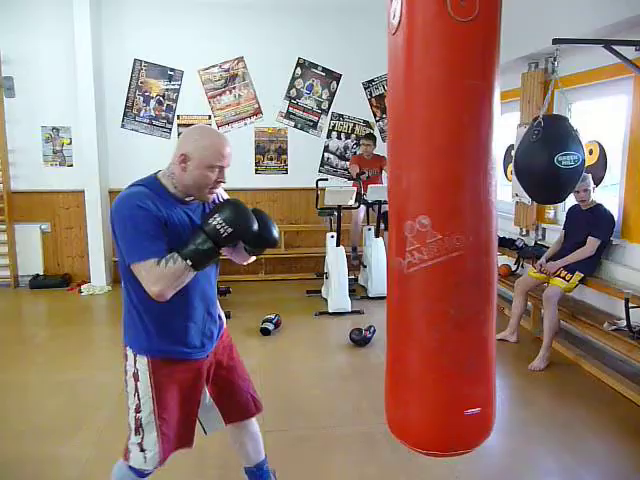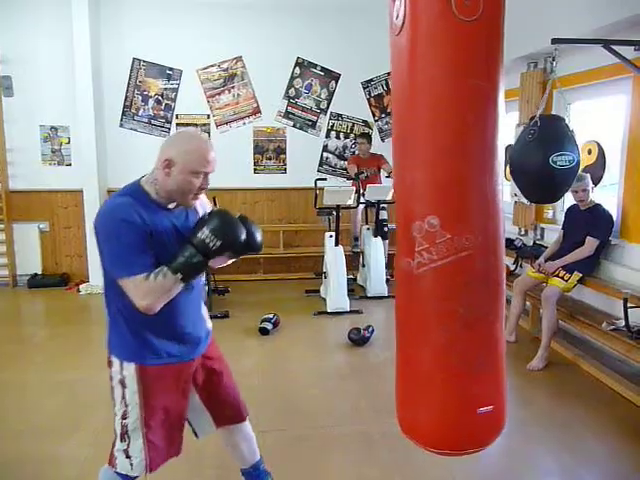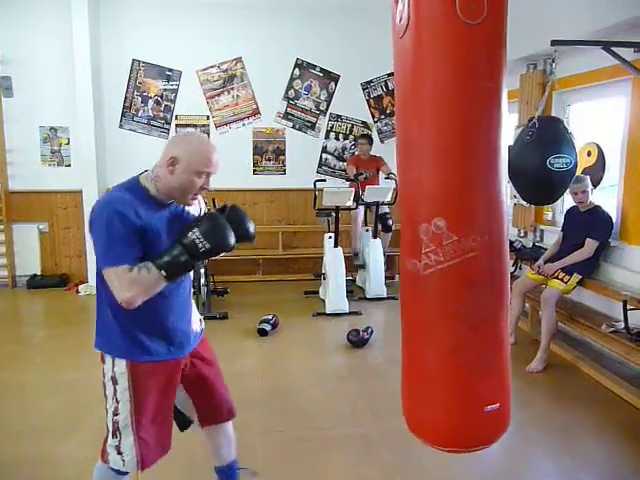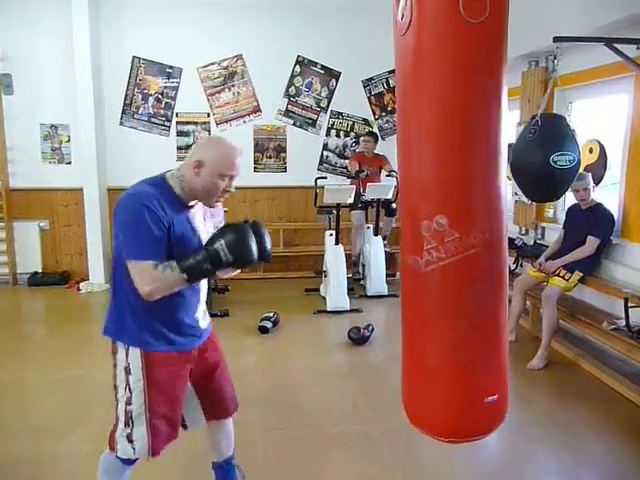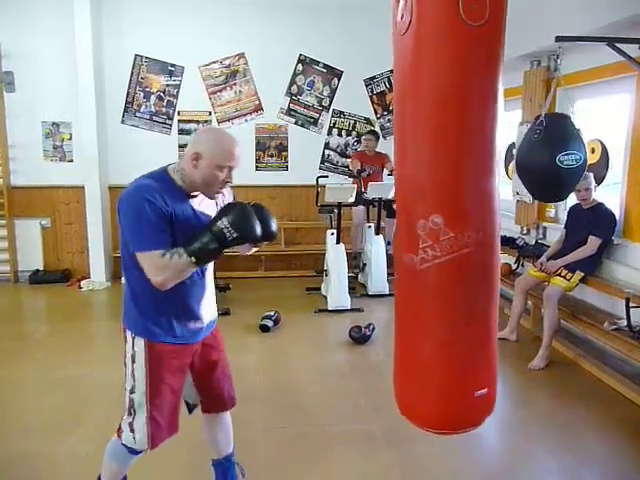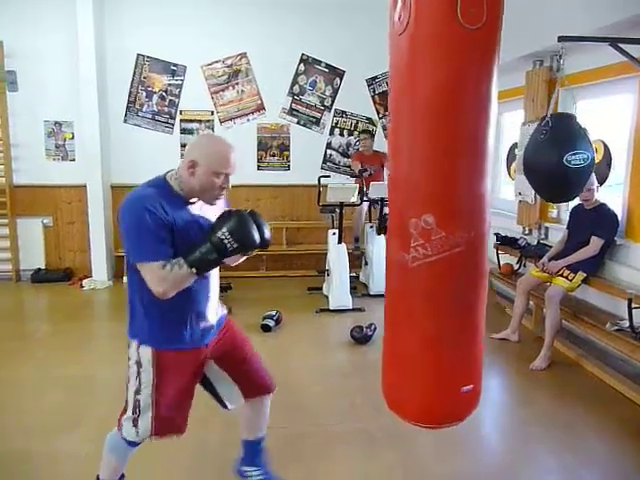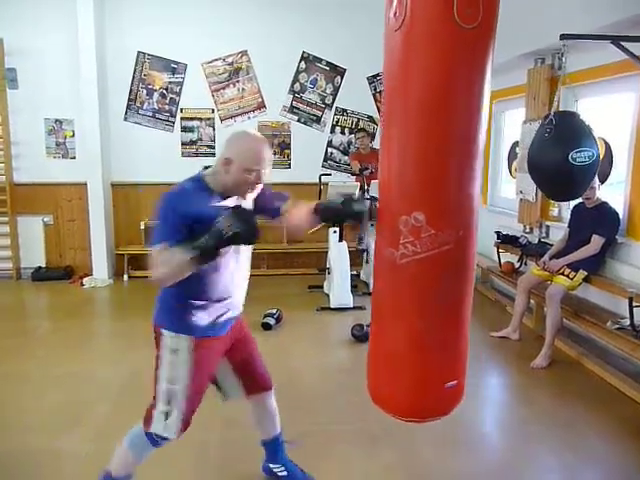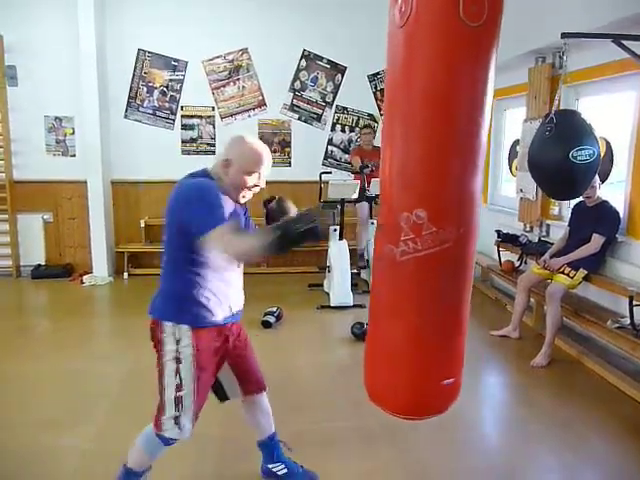
dt=0.2s
person 1, frame 1
left shoulder: (210, 195)
right shoulder: (135, 204)
left elbow: (240, 256)
right elbow: (158, 286)
left wrist: (257, 238)
right wrist: (208, 240)
left hip: (212, 337)
right hip: (159, 352)
left knee: (243, 412)
person 1, frame 2
left shoulder: (192, 201)
right shoulder: (120, 215)
left elbow: (215, 260)
right elbow: (146, 299)
left wrist: (231, 243)
right wrist: (197, 253)
left hip: (198, 341)
right hip: (146, 358)
left knee: (233, 416)
person 1, frame 3
left shoulder: (183, 200)
right shoulder: (116, 209)
left elbow: (211, 248)
right elbow: (128, 292)
left wrist: (230, 232)
right wrist: (187, 251)
left hip: (189, 338)
right hip: (135, 354)
left knee: (218, 414)
person 1, frame 4
left shoulder: (205, 203)
right shoulder: (141, 203)
left elbow: (221, 266)
right elbow: (149, 285)
left wrist: (244, 253)
right wrist: (211, 257)
left hip: (197, 333)
right hip: (147, 343)
left knee: (221, 410)
right knee: (134, 441)
person 1, frame 5
left shoulder: (214, 192)
right shoulder: (143, 197)
left elbow: (235, 246)
right elbow: (161, 275)
left wrist: (253, 232)
right wrist: (214, 240)
left hip: (202, 327)
right hip: (154, 334)
left knee: (218, 404)
right knee: (138, 431)
person 1, frame 6
left shoulder: (211, 198)
right shoulder: (144, 206)
left elbow: (230, 258)
right elbow: (161, 287)
left wrist: (247, 238)
right wrist: (213, 248)
left hip: (213, 323)
right hip: (163, 338)
left knee: (257, 388)
right knee: (138, 426)
person 1, frame 7
left shoulder: (247, 193)
right shoulder: (180, 201)
left elbow: (293, 216)
right elbow: (162, 272)
left wrist: (335, 210)
right wrist: (214, 239)
left hip: (225, 320)
right hip: (186, 329)
left knee: (261, 388)
right knee: (163, 425)
person 1, frame 8
left shoulder: (233, 195)
right shoulder: (197, 193)
left elbow: (245, 249)
right elbow: (231, 249)
left wrist: (276, 223)
right wrist: (287, 233)
left hip: (224, 317)
right hip: (184, 322)
left knee: (254, 388)
right knee: (176, 425)
person 2, frame 1
left shoulder: (603, 216)
right shoulder: (572, 211)
left elbow: (590, 250)
left wrist: (557, 264)
right wrist: (544, 258)
left hip: (579, 265)
right hip: (557, 260)
left knee: (549, 295)
right knee: (520, 284)
left ankle: (544, 354)
right ankle: (511, 332)
person 2, frame 2
left shoulder: (602, 216)
right shoulder: (571, 211)
left elbow: (589, 250)
left wrist: (557, 264)
right wrist: (543, 258)
left hip: (578, 265)
right hip: (556, 260)
left knee: (548, 295)
right knee: (519, 284)
left ankle: (543, 353)
right ankle: (510, 332)
person 2, frame 3
left shoulder: (601, 217)
right shoulder: (571, 212)
left elbow: (588, 251)
left wrist: (556, 265)
right wrist: (543, 260)
left hip: (577, 266)
right hip: (555, 262)
left knee: (547, 297)
right knee: (518, 286)
left ankle: (542, 355)
right ankle: (510, 334)
person 2, frame 4
left shoulder: (603, 215)
right shoulder: (572, 210)
left elbow: (589, 249)
left wrist: (558, 263)
right wrist: (544, 257)
left hip: (579, 264)
right hip: (557, 259)
left knee: (549, 294)
right knee: (519, 283)
left ankle: (544, 352)
right ankle: (511, 331)
person 2, frame 5
left shoulder: (605, 215)
right shoulder: (574, 210)
left elbow: (591, 249)
left wrist: (559, 263)
right wrist: (545, 257)
left hip: (580, 264)
right hip: (559, 259)
left knee: (550, 294)
right knee: (521, 283)
left ankle: (544, 352)
right ankle: (511, 330)
person 2, frame 6
left shoulder: (607, 215)
right shoulder: (576, 210)
left elbow: (593, 249)
left wrist: (561, 263)
right wrist: (547, 257)
left hip: (582, 264)
right hip: (561, 259)
left knee: (552, 294)
right knee: (522, 283)
left ankle: (546, 353)
right ankle: (512, 331)
person 2, frame 7
left shoulder: (609, 214)
right shoulder: (578, 208)
left elbow: (594, 247)
left wrist: (562, 261)
right wrist: (548, 256)
left hip: (583, 263)
right hip: (562, 258)
left knee: (553, 293)
right knee: (523, 282)
left ankle: (547, 352)
right ankle: (513, 329)
person 2, frame 8
left shoulder: (609, 213)
right shoulder: (578, 207)
left elbow: (595, 246)
left wrist: (562, 260)
right wrist: (548, 254)
left hip: (583, 262)
right hip: (562, 257)
left knee: (553, 292)
right knee: (523, 280)
left ankle: (547, 350)
right ankle: (513, 328)
person 3, frame 1
left shoulder: (380, 159)
right shoulder: (355, 159)
left elbow: (389, 170)
right elbow: (354, 170)
right wrist: (358, 174)
left knee: (388, 217)
right knee: (357, 219)
right ankle: (354, 250)
person 3, frame 2
left shoulder: (378, 158)
right shoulder: (353, 159)
left elbow: (388, 168)
right elbow: (352, 170)
left wrist: (392, 174)
right wrist: (357, 174)
right hip: (360, 193)
right knee: (357, 208)
right ankle: (356, 240)
person 3, frame 3
left shoulder: (377, 160)
right shoulder: (353, 159)
left elbow: (387, 170)
right elbow: (350, 171)
left wrist: (391, 175)
right wrist: (355, 176)
left knee: (387, 223)
right knee: (357, 218)
right ankle: (356, 254)
person 3, frame 4
left shoulder: (381, 158)
right shoulder: (356, 156)
left elbow: (388, 168)
right elbow: (353, 167)
left wrist: (392, 172)
right wrist: (357, 172)
right hip: (359, 193)
left knee: (392, 206)
right knee: (357, 226)
left ankle: (383, 238)
right ankle: (355, 265)
person 3, frame 5
left shoulder: (382, 157)
right shoulder: (357, 155)
left elbow: (391, 167)
right elbow: (355, 165)
left wrist: (394, 171)
right wrist: (359, 171)
right hip: (361, 192)
left knee: (392, 209)
right knee: (358, 222)
left ankle: (388, 245)
right ankle: (356, 255)
person 3, frame 6
left shoulder: (381, 156)
right shoulder: (356, 156)
left elbow: (389, 166)
right elbow: (356, 167)
right wrist: (361, 171)
right hip: (363, 190)
right knee: (361, 208)
right ankle: (356, 240)
person 3, frame 7
left shoulder: (378, 153)
right shoulder: (354, 155)
right elbow: (356, 167)
right wrist: (362, 170)
right hip: (363, 187)
right ankle: (361, 237)
person 3, frame 8
left shoulder: (379, 151)
right shoulder: (356, 151)
right elbow: (356, 162)
right wrist: (361, 167)
right hip: (362, 188)
right knee: (363, 220)
right ankle: (361, 255)
